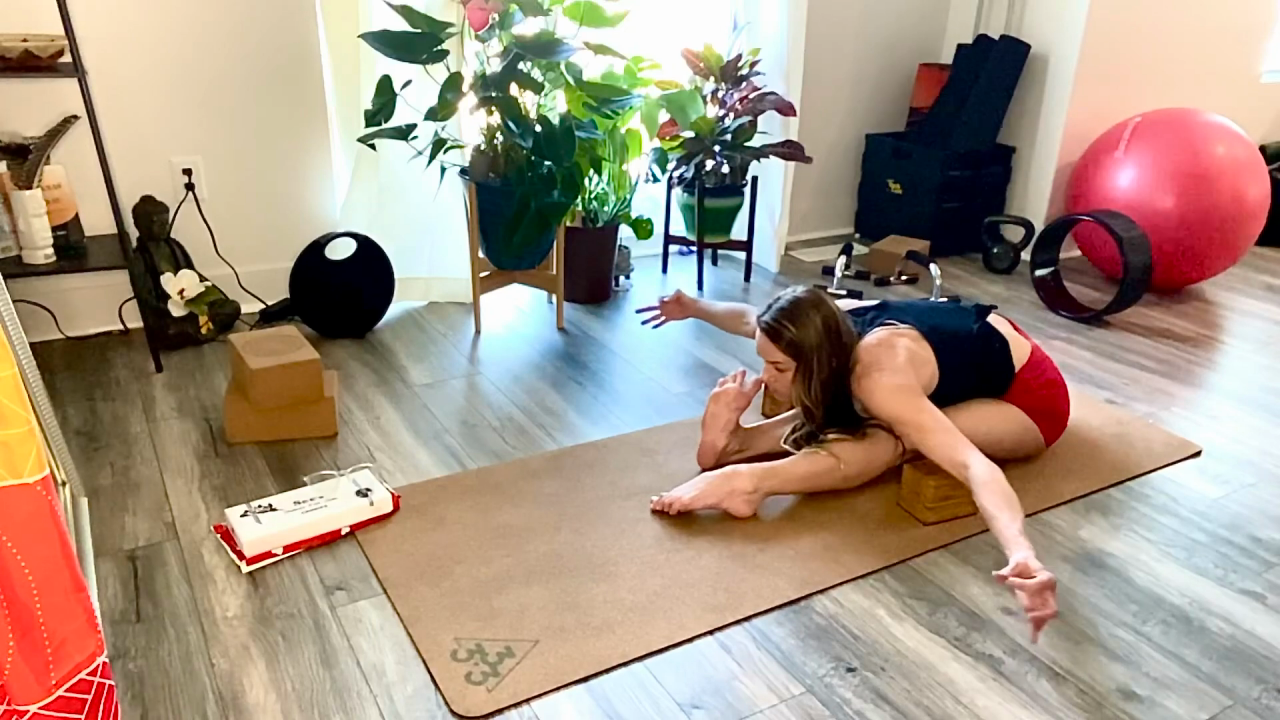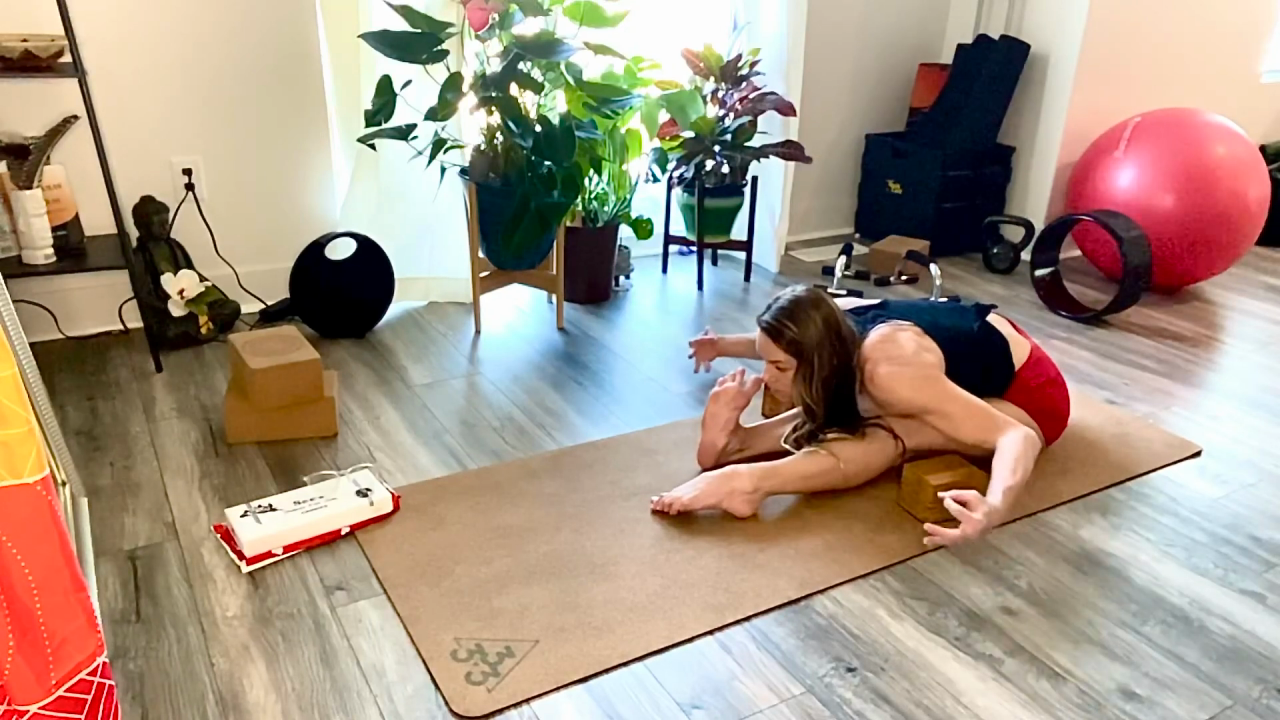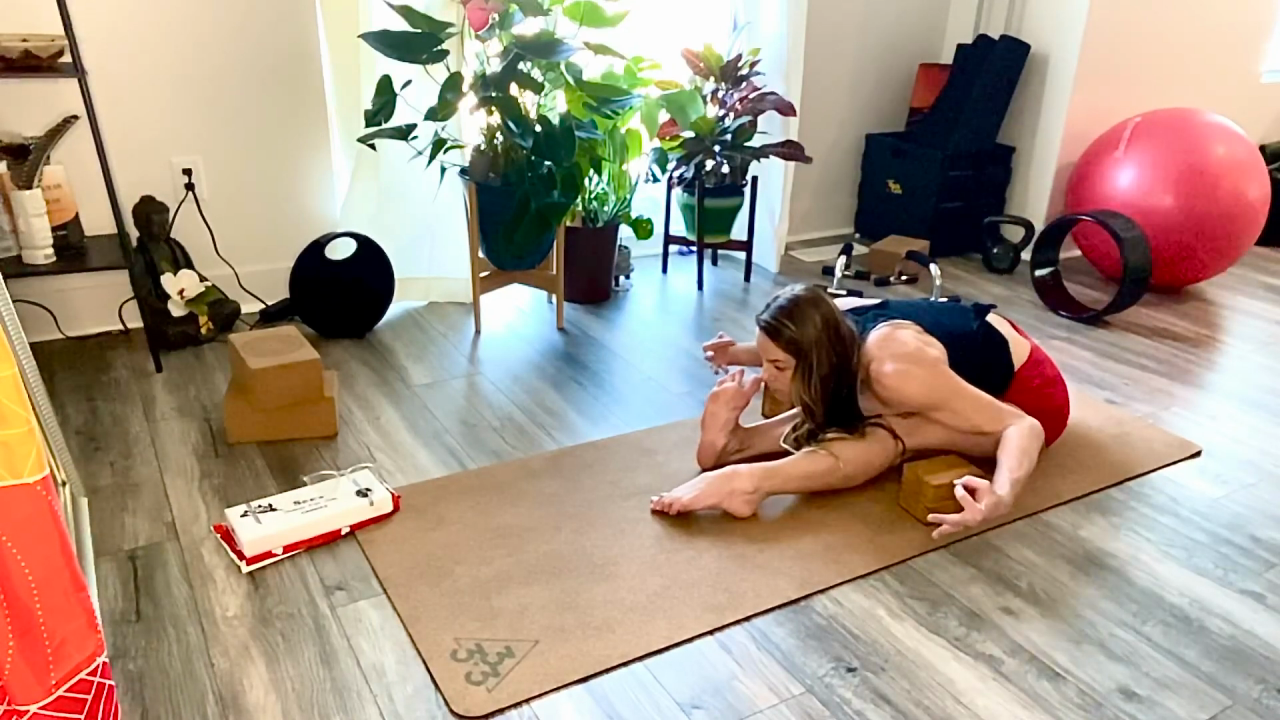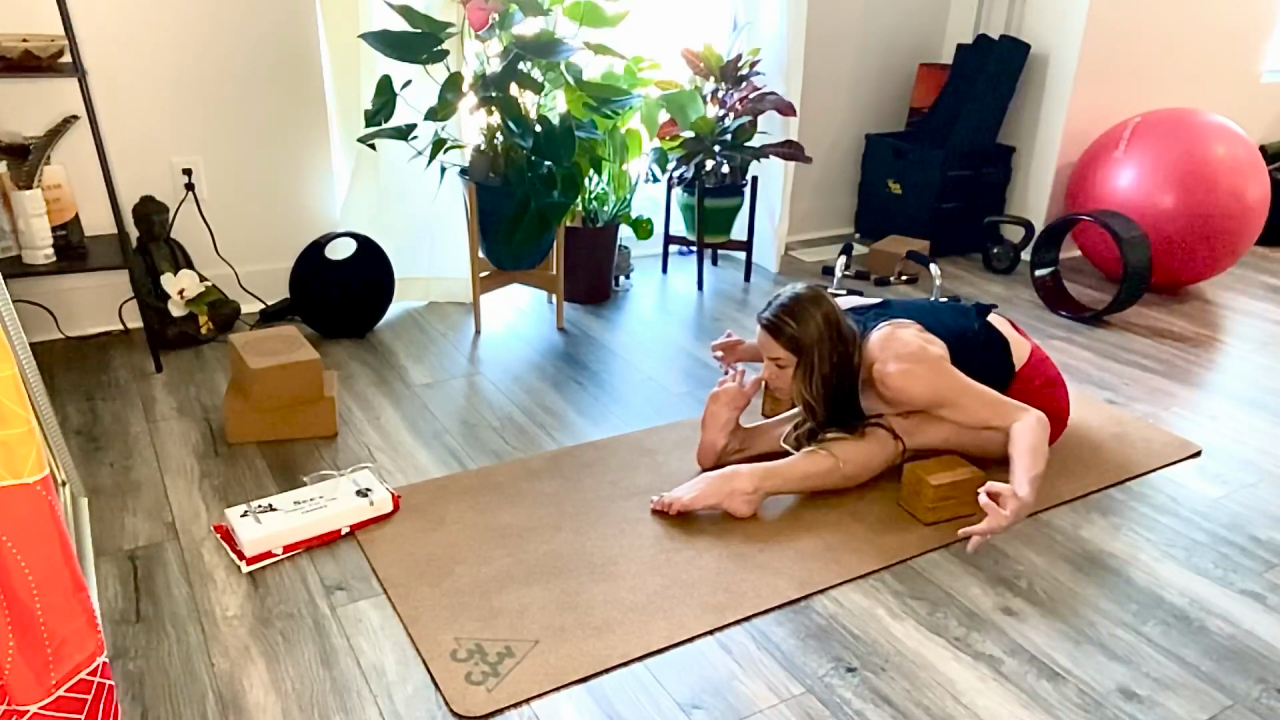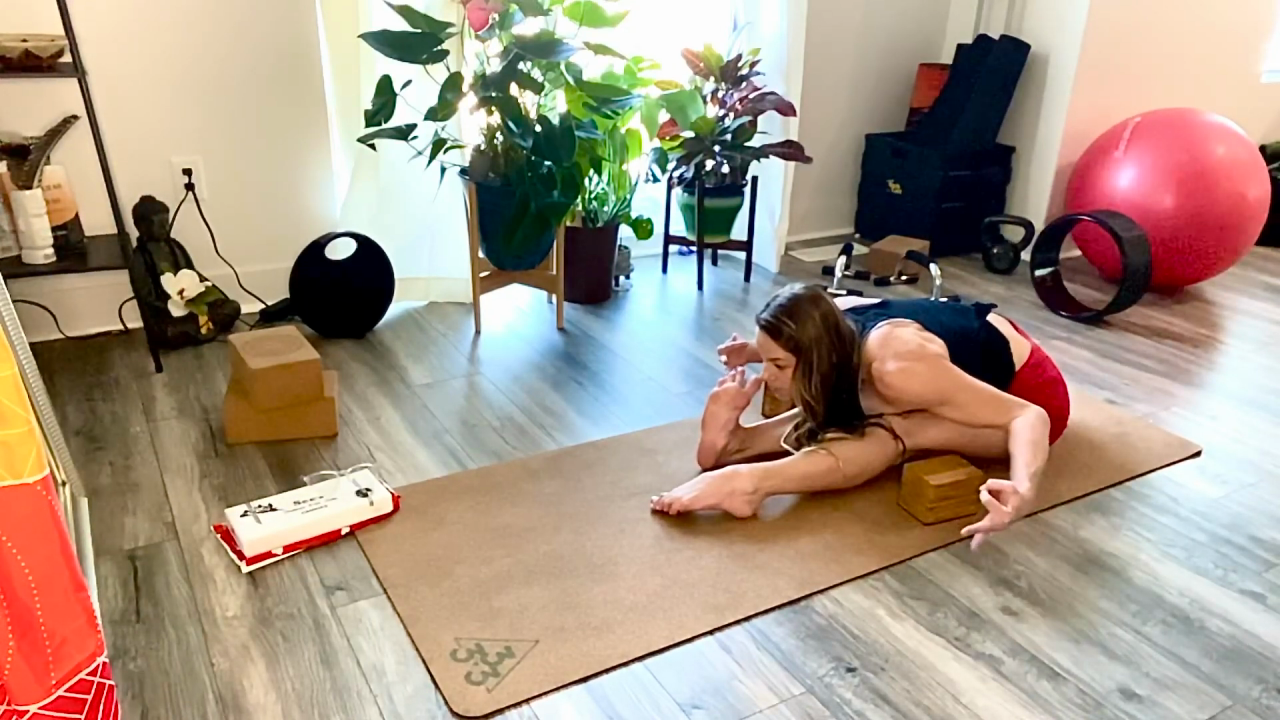
dt=1s
person 1, frame 1
left shoulder: (877, 378)
right shoulder: (830, 327)
left elbow: (975, 466)
right elbow: (751, 318)
left wrist: (1022, 555)
right wrist: (694, 308)
left hip: (1030, 396)
left knee: (894, 440)
person 1, frame 2
left shoulder: (888, 372)
right shoulder: (835, 324)
left elbow: (1017, 437)
left wrist: (993, 508)
right wrist: (724, 346)
left hip: (1031, 396)
left knee: (897, 435)
person 1, frame 3
left shoulder: (892, 370)
right shoulder: (834, 326)
left elbow: (1023, 427)
left wrist: (1000, 496)
right wrist: (739, 354)
left hip: (1030, 394)
left knee: (894, 433)
person 1, frame 4
left shoulder: (895, 369)
right shoulder: (835, 325)
left elbow: (1028, 419)
left wrist: (1021, 494)
right wrist: (751, 351)
left hip: (1029, 393)
right hip: (979, 351)
left knee: (894, 433)
person 1, frame 5
left shoulder: (895, 369)
right shoulder: (833, 324)
left elbow: (1028, 417)
left wrist: (1022, 491)
right wrist: (757, 352)
left hip: (1029, 392)
right hip: (977, 351)
left knee: (896, 432)
